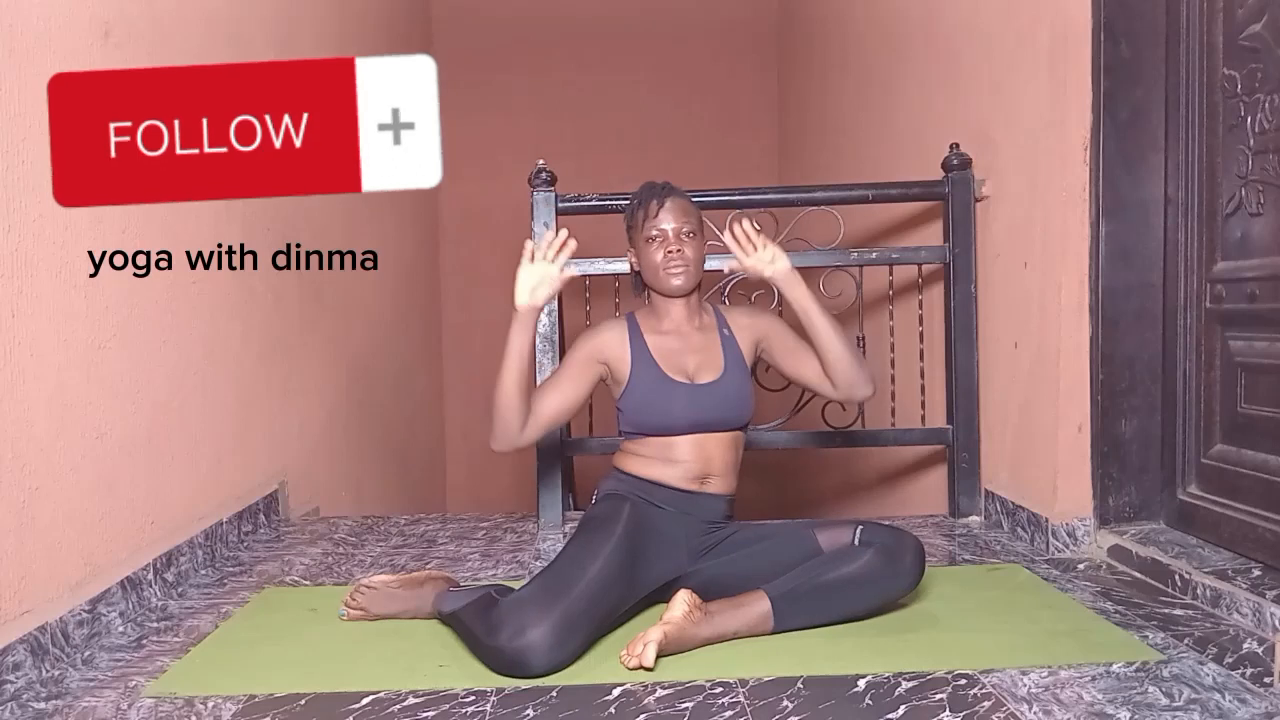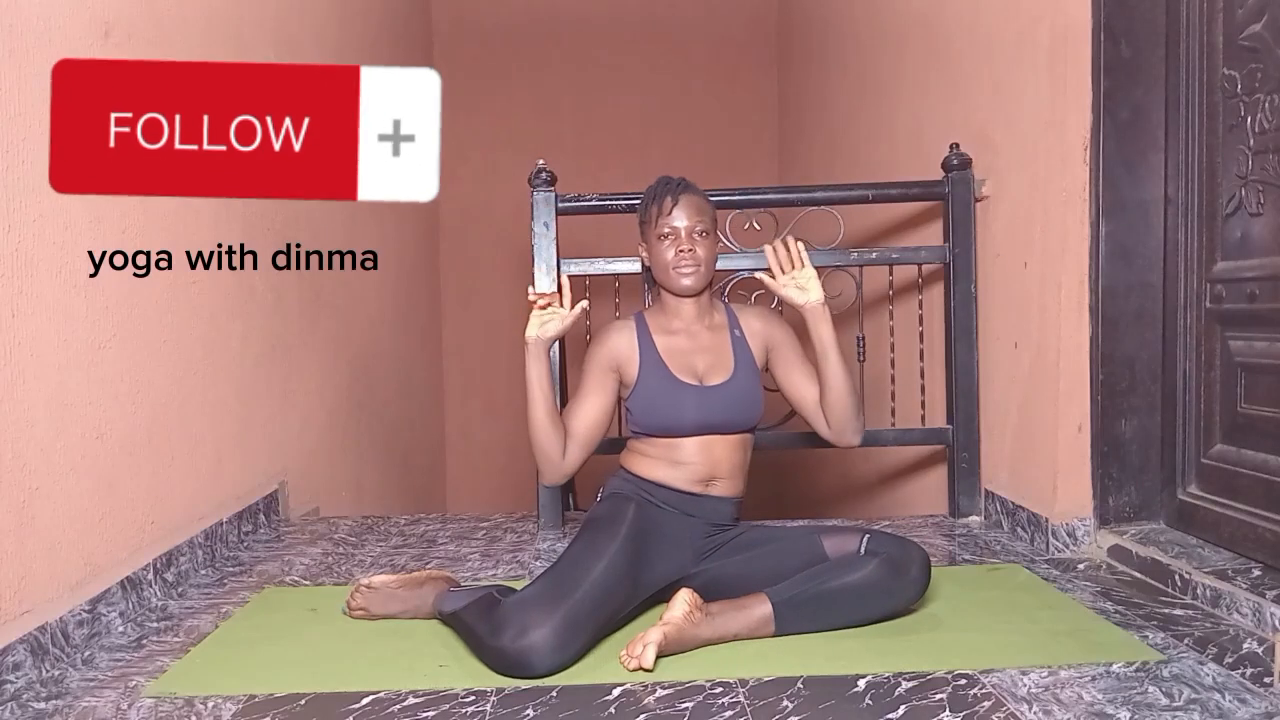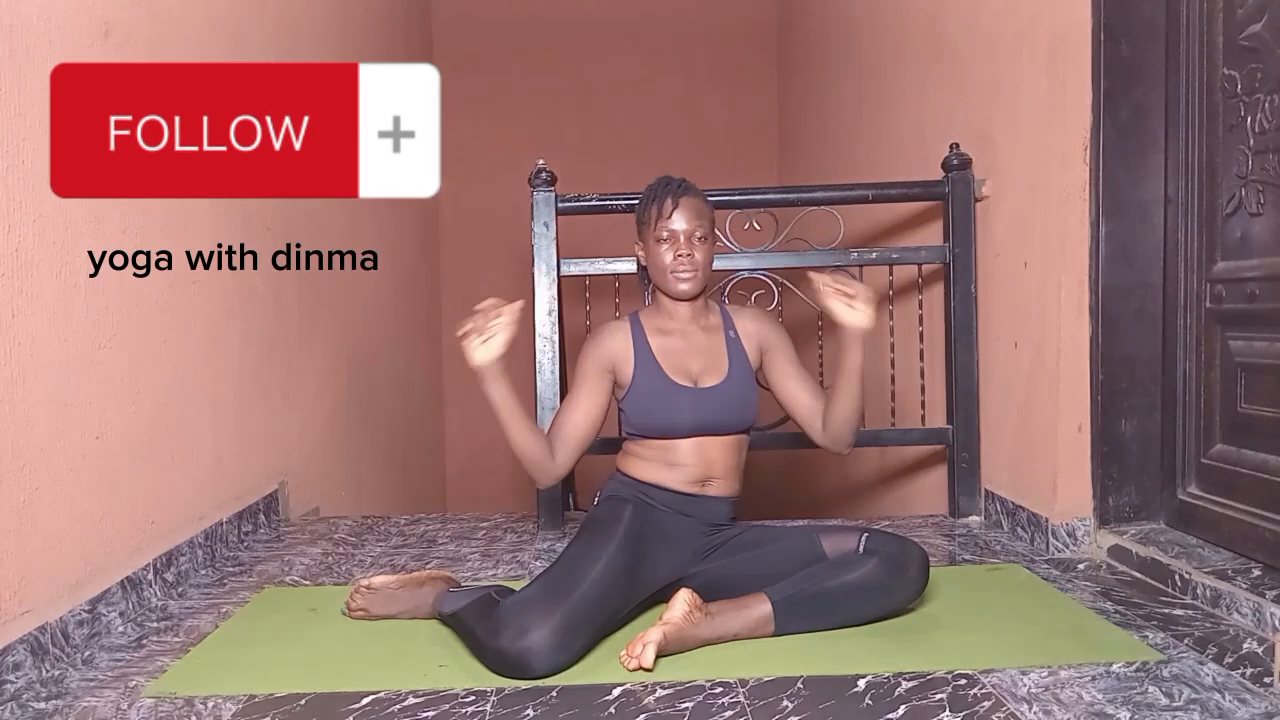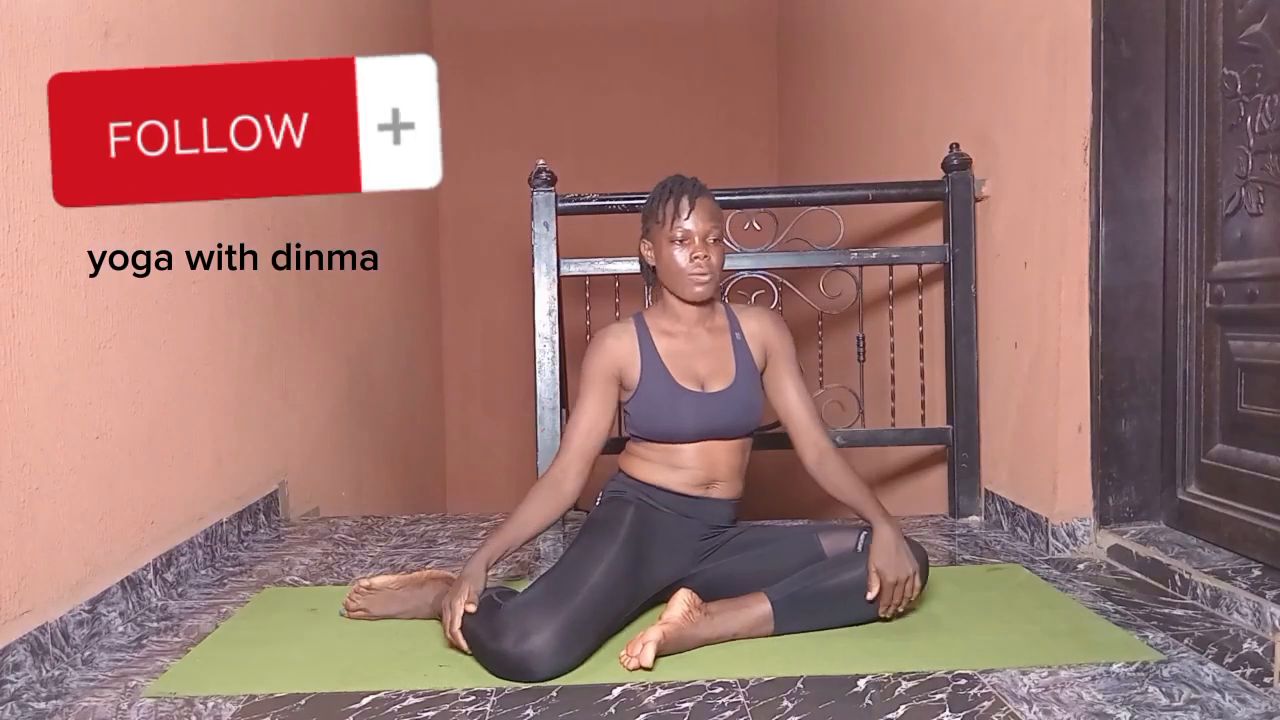
dt=0.5s
person 1, frame 1
left shoulder: (747, 327)
right shoulder: (610, 341)
left elbow: (854, 387)
right elbow: (509, 433)
left wrist: (787, 282)
right wrist: (526, 311)
left hip: (714, 534)
right hip: (632, 517)
left knee: (897, 555)
right knee: (526, 644)
left ankle: (702, 621)
right ankle: (440, 594)
person 1, frame 2
left shoulder: (760, 329)
right shoulder: (620, 342)
left elbow: (845, 430)
right elbow: (556, 465)
left wrist: (817, 315)
right wrist: (537, 348)
left hip: (720, 537)
right hip: (637, 517)
left knee: (902, 565)
right knee: (528, 646)
left ankle: (701, 621)
right ankle: (441, 595)
person 1, frame 3
left shoulder: (754, 330)
right shoulder: (613, 343)
left elbow: (834, 436)
right elbow: (548, 465)
left wrist: (853, 336)
right wrist: (491, 369)
left hip: (718, 537)
right hip: (633, 519)
left knee: (900, 563)
right knee: (528, 645)
left ankle: (699, 622)
right ankle: (442, 596)
person 1, frame 4
left shoulder: (759, 331)
right shoulder: (619, 346)
left elbow: (817, 449)
right elbow: (564, 475)
left wrist: (885, 526)
right wrist: (482, 559)
left hip: (720, 536)
right hip: (634, 521)
left knee: (896, 566)
right knee: (527, 648)
left ankle: (699, 621)
right ankle: (438, 594)
